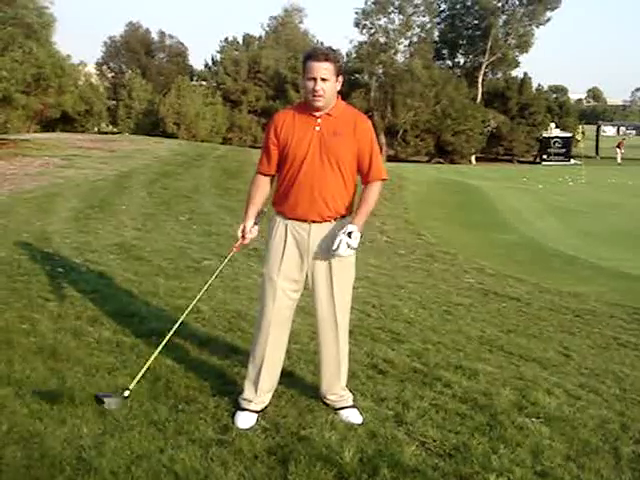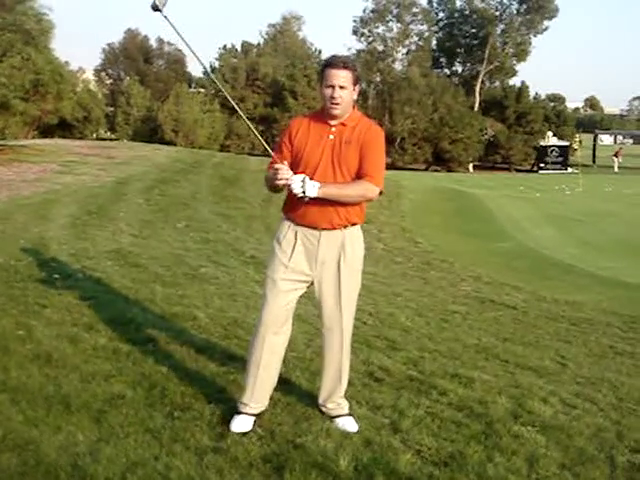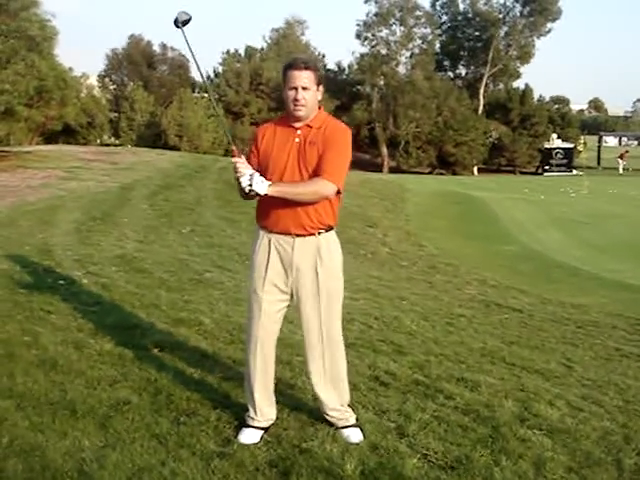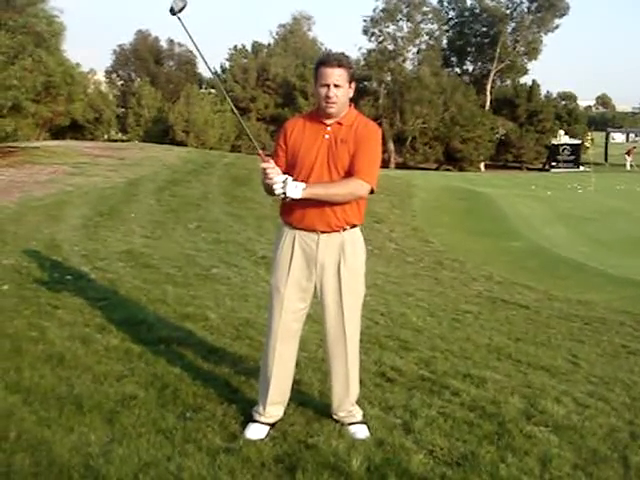
dt=1s
person 1, frame 1
left shoulder: (357, 123)
right shoulder: (281, 120)
left elbow: (374, 179)
right elbow: (265, 173)
left wrist: (356, 224)
right wrist: (250, 216)
left hip: (335, 235)
right hip: (286, 230)
left knee: (334, 315)
right knee: (273, 313)
left ankle: (336, 392)
right ankle: (254, 397)
person 1, frame 2
left shoulder: (370, 132)
right shoulder: (297, 127)
left elbow: (370, 188)
right elbow: (271, 184)
left wrist: (314, 188)
right wrist: (278, 179)
left hip: (342, 240)
right hip: (295, 235)
left knee: (338, 324)
right knee: (272, 317)
left ankle: (333, 401)
right ankle: (251, 403)
person 1, frame 3
left shoulder: (336, 132)
right shoulder: (264, 132)
left elbow: (326, 187)
right elbow: (247, 192)
left wrist: (267, 186)
right wrist: (244, 179)
left hip: (318, 245)
right hip: (271, 243)
left knee: (326, 331)
right knee: (261, 329)
left ankle: (339, 411)
right ankle: (259, 414)
person 1, frame 4
left shoulder: (367, 131)
right shoulder: (293, 127)
left elbow: (359, 187)
right elbow: (275, 186)
left wrist: (299, 188)
right wrist: (272, 179)
left hip: (342, 243)
right hip: (295, 240)
left knee: (344, 328)
right knee: (282, 324)
left ankle: (346, 409)
right ankle: (268, 409)
